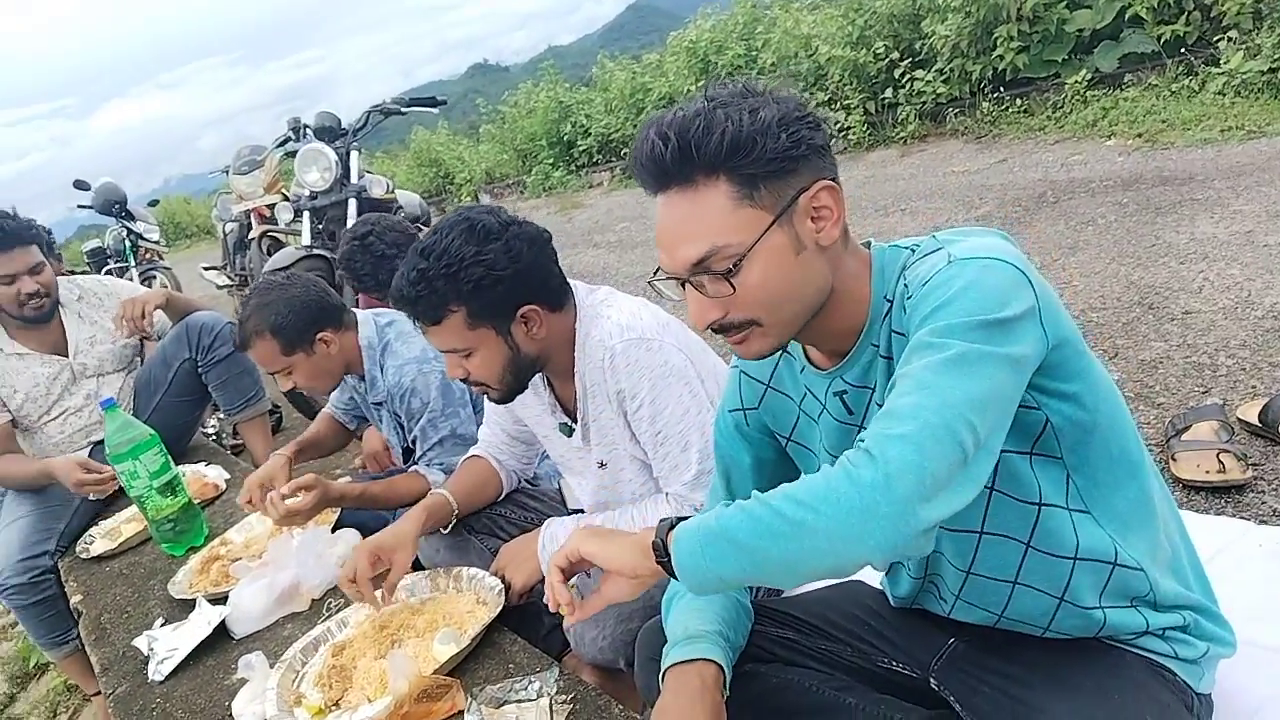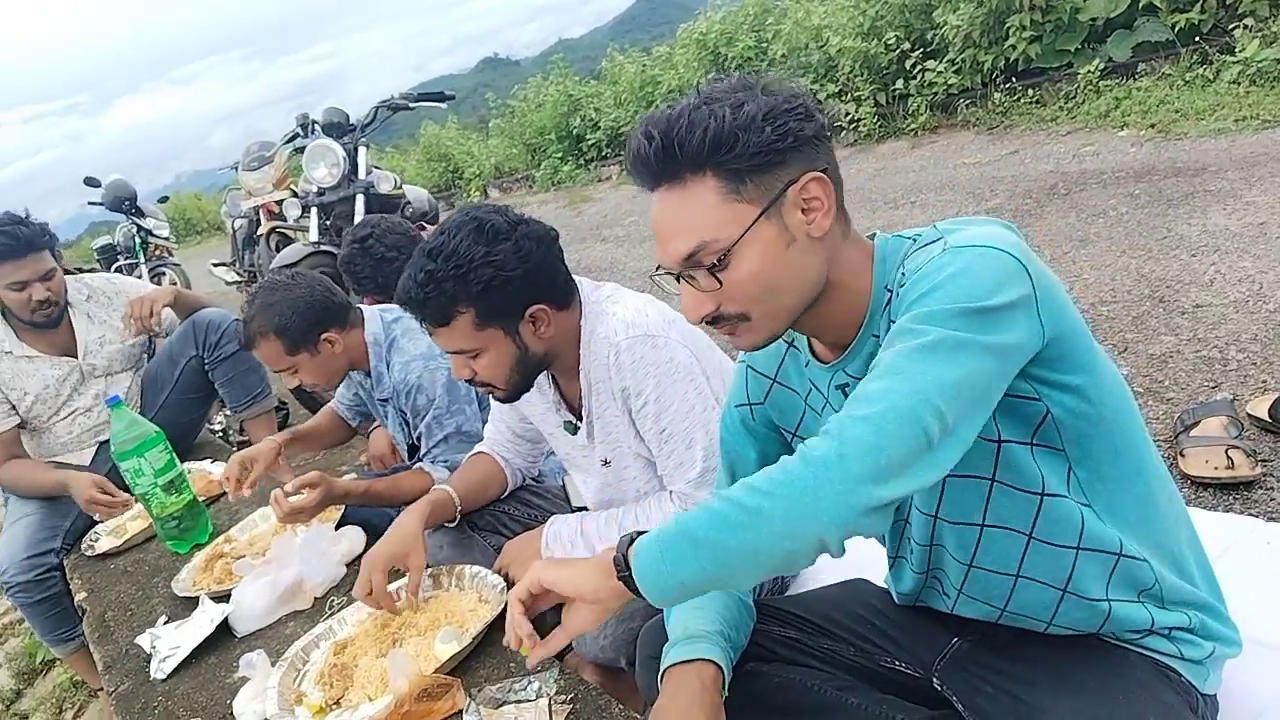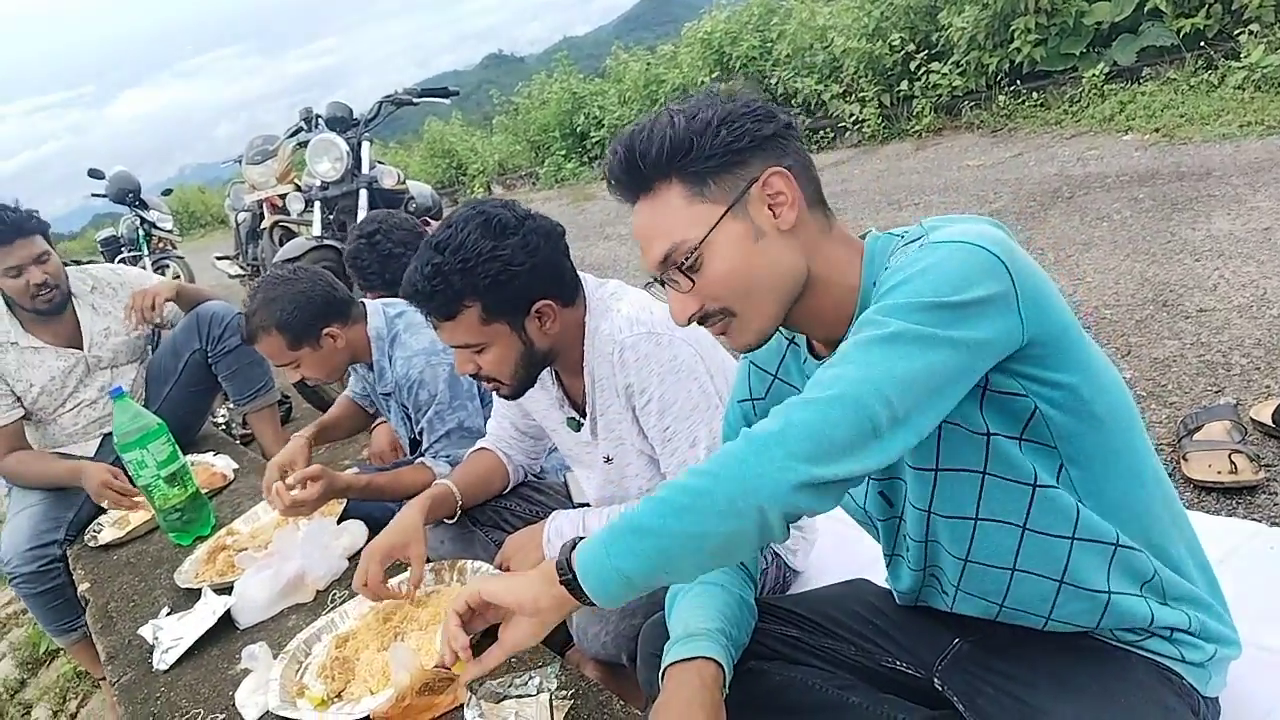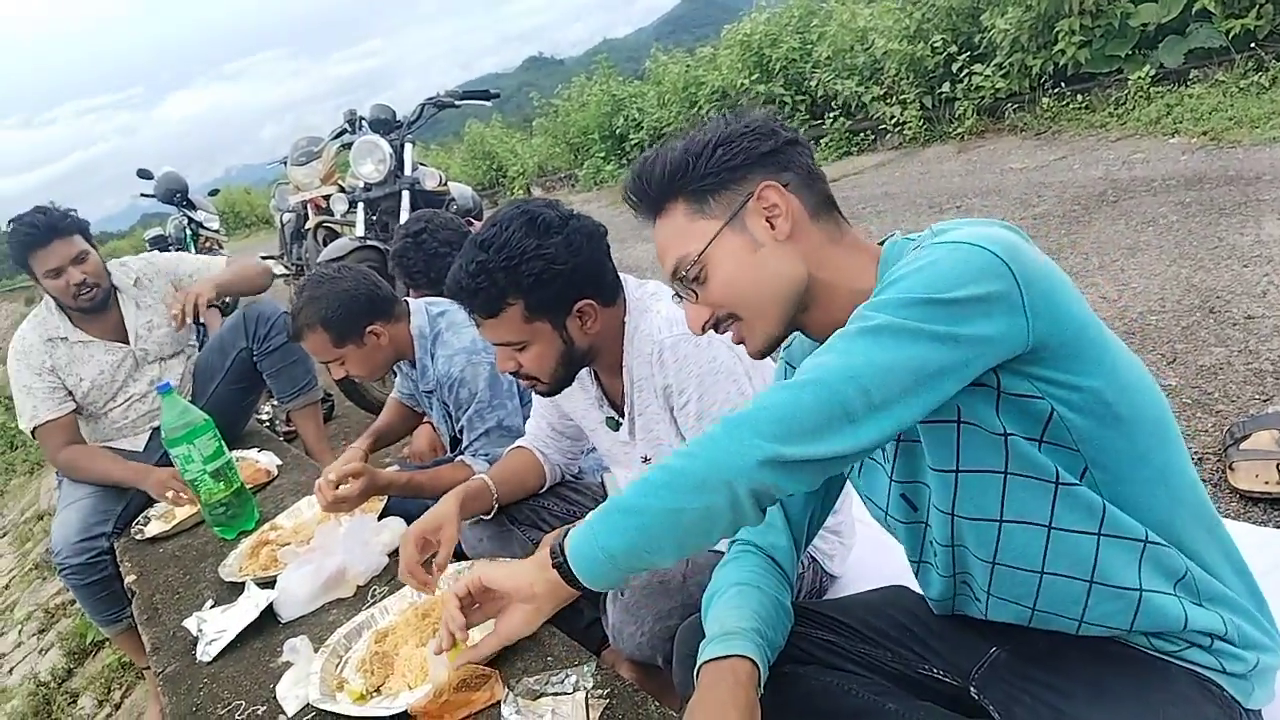
dt=0.2s
person 1, frame 1
left shoulder: (969, 284)
right shoulder: (765, 371)
left elbow: (885, 507)
right elbow: (728, 539)
left wrist: (660, 547)
left hip: (1108, 649)
right hip: (926, 624)
right knee: (668, 650)
person 1, frame 2
left shoulder: (968, 274)
right shoulder: (769, 364)
left elbow: (844, 489)
right elbow: (729, 529)
left wrist: (625, 567)
left hip: (1112, 650)
right hip: (930, 623)
right knee: (667, 652)
person 1, frame 3
left shoulder: (952, 268)
right shoulder: (772, 362)
left elbow: (786, 470)
right elbow: (727, 518)
left wrist: (571, 575)
left hip: (1115, 651)
right hip: (932, 625)
right knee: (665, 651)
person 1, frame 4
left shoulder: (962, 271)
right shoulder: (809, 361)
left elbow: (759, 455)
right elbow: (767, 532)
left wrist: (563, 565)
right hip: (968, 632)
right knee: (704, 650)
person 2, frame 1
left shoulder: (99, 292)
left elbow: (208, 338)
left wrist: (165, 298)
right wrist: (56, 468)
left hip: (139, 428)
right hip: (54, 471)
left knee: (208, 327)
person 2, frame 2
left shoulder: (107, 291)
left elbow: (213, 335)
left wrist: (172, 296)
right wrist: (69, 482)
left hip: (147, 427)
right hip: (65, 472)
left knee: (217, 324)
person 2, frame 3
left shoulder: (109, 281)
left elbow: (221, 326)
left wrist: (175, 289)
right wrist: (81, 473)
left hip: (150, 420)
right hip: (68, 463)
left knee: (219, 316)
left ankle: (281, 459)
person 2, frame 4
left shoulder: (151, 271)
left elbow: (260, 274)
right elbow: (62, 450)
left wrist: (213, 284)
right wrist: (145, 476)
left hip: (198, 410)
right hip: (119, 456)
left knee: (265, 314)
right knee: (72, 549)
left ankle: (323, 459)
right ankle: (156, 670)
person 3, frame 1
left shoulder: (634, 348)
right shoulder: (517, 349)
left elbow: (702, 510)
right elbow: (502, 456)
left wrist: (552, 546)
right wrist: (417, 519)
right hip: (605, 528)
left knee: (603, 623)
right knee: (441, 537)
right ankle: (580, 659)
person 3, frame 2
left shoulder: (640, 346)
right shoulder: (523, 348)
right elbow: (509, 453)
left wrist: (557, 543)
right wrist: (420, 515)
right hip: (622, 526)
left knee: (608, 619)
right ankle: (589, 660)
person 3, frame 3
left shoulder: (643, 341)
right shoulder: (524, 343)
right elbow: (510, 449)
left wrist: (557, 538)
right wrist: (424, 507)
right hip: (623, 525)
left knee: (607, 616)
right ankle: (586, 658)
person 3, frame 4
left shoulder: (682, 343)
right shoulder: (563, 343)
right elbow: (548, 449)
right wrist: (461, 500)
left knee: (642, 611)
right ankle: (618, 654)
person 4, frame 1
left shoulder: (417, 369)
right shoulder: (354, 336)
left elbow: (447, 479)
right elbow: (342, 416)
left wrist: (335, 494)
right wrist: (285, 455)
right hip: (426, 471)
person 4, frame 2
left shoulder: (422, 366)
right shoulder: (359, 341)
left elbow: (450, 475)
right elbow: (347, 413)
left wrist: (339, 491)
right wrist: (280, 442)
right hip: (437, 469)
person 4, frame 3
left shoulder: (425, 362)
right shoulder: (362, 329)
left elbow: (455, 471)
right elbow: (362, 402)
left wrist: (342, 485)
right wrist: (305, 437)
right hip: (442, 462)
person 4, frame 4
left shoulder: (466, 358)
right shoulder: (412, 327)
left elbow: (494, 469)
right elbow: (409, 398)
left wrist: (382, 481)
right wrist: (360, 447)
left hip: (555, 482)
